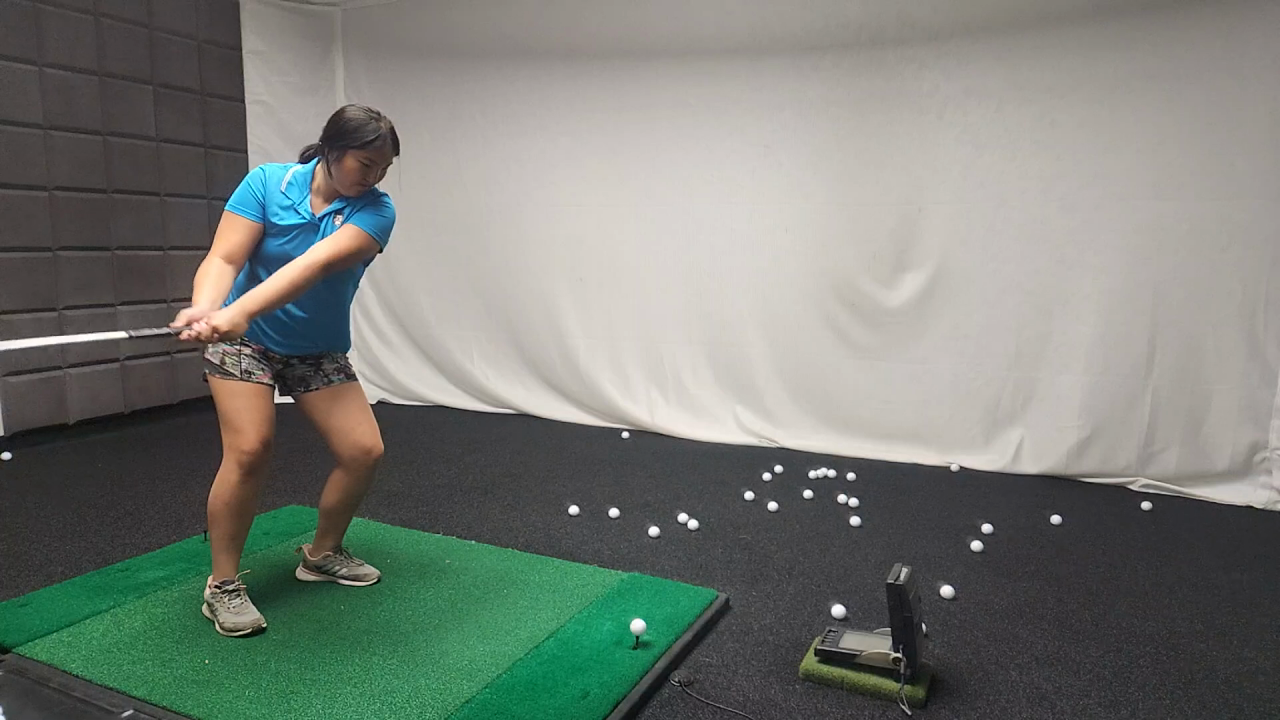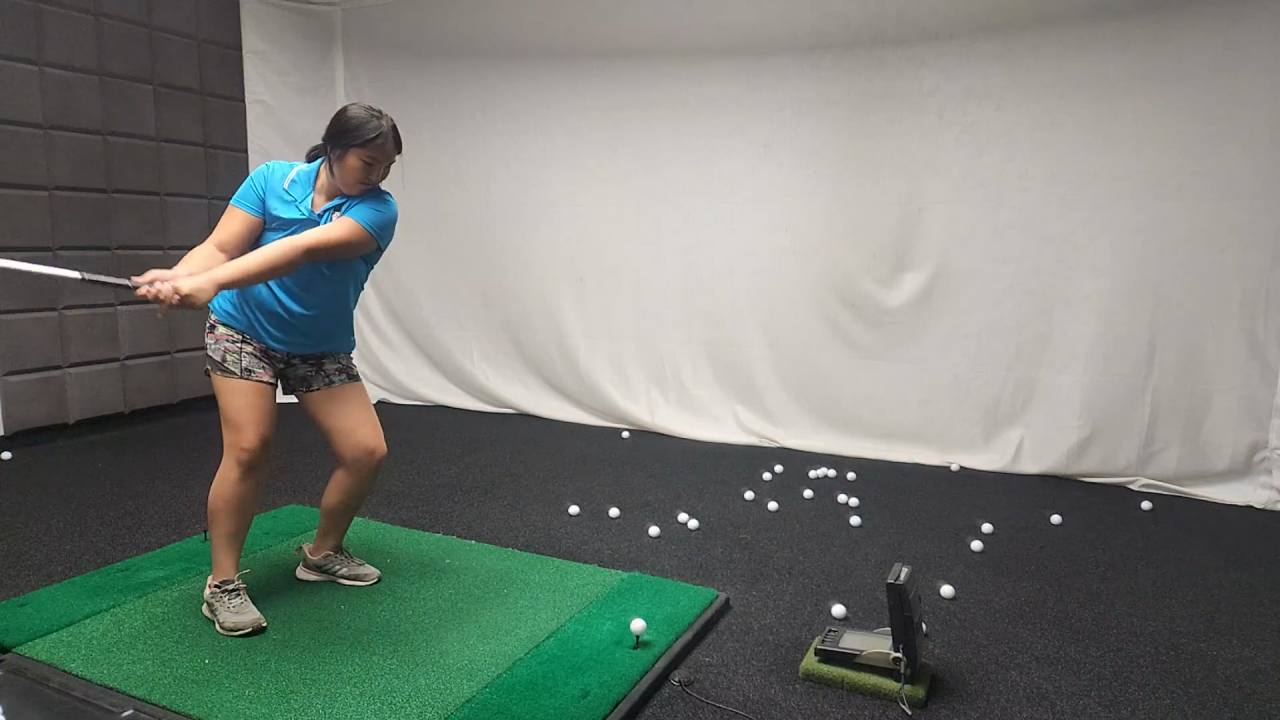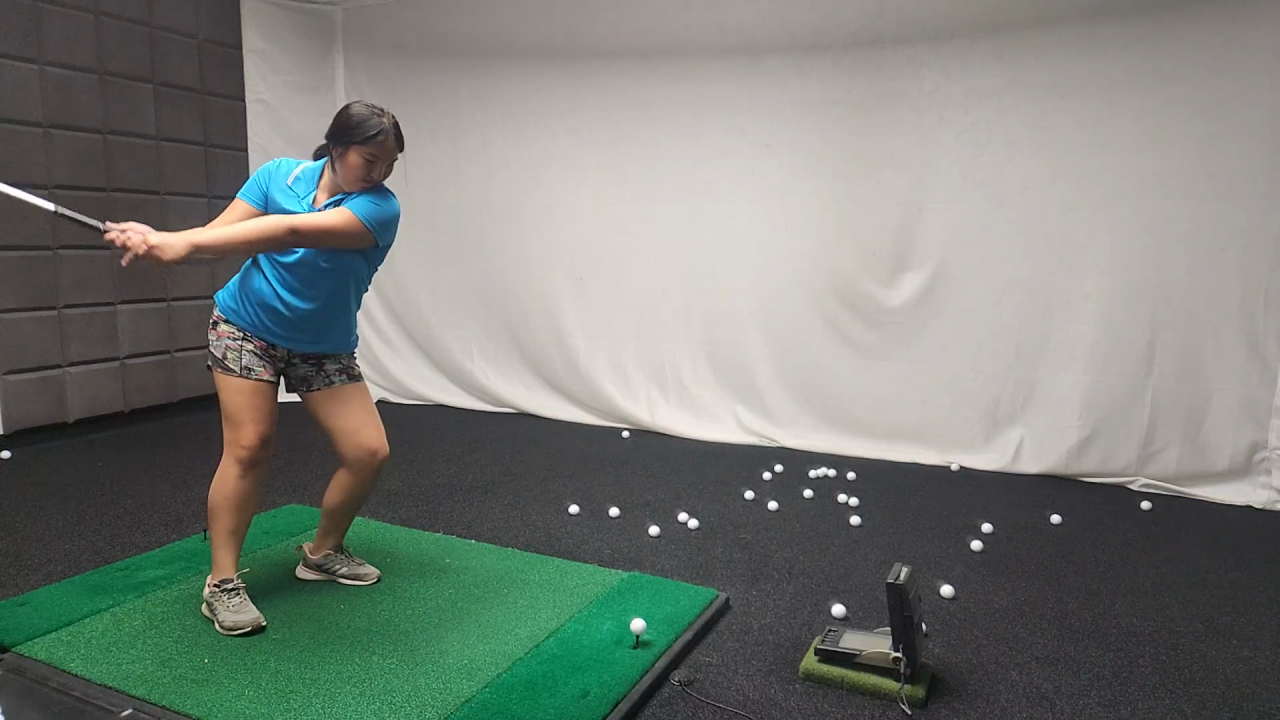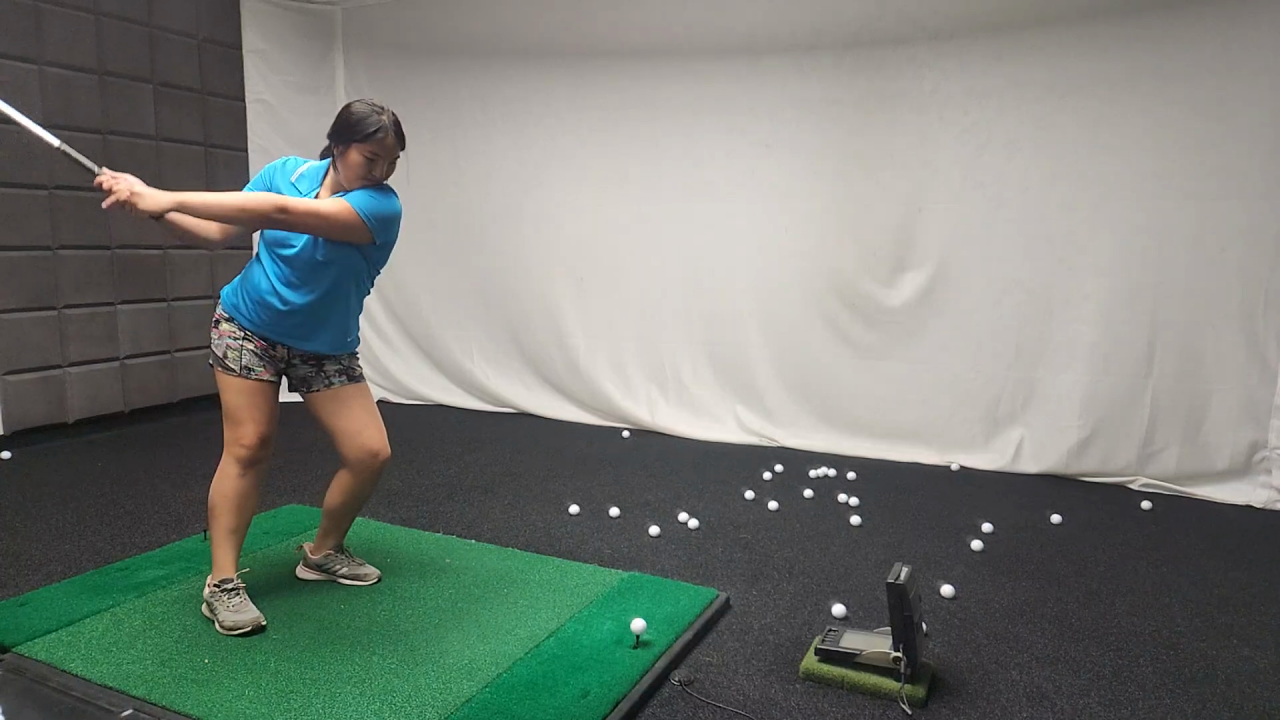
dt=0.4s
person 1, frame 1
left shoulder: (376, 211)
right shoulder: (266, 182)
left elbow: (316, 264)
right elbow: (224, 258)
left wrist: (237, 312)
right wrist: (204, 309)
left hip: (320, 349)
right hip: (244, 339)
left knee: (364, 450)
right knee: (248, 450)
left ankle: (321, 553)
right ankle: (222, 584)
person 1, frame 2
left shoulder: (378, 210)
right shoulder: (271, 178)
left elbow: (302, 250)
right elbow: (219, 246)
left wrist: (212, 283)
right wrist: (176, 275)
left hip: (323, 348)
right hip: (244, 329)
left knee: (367, 451)
right knee: (248, 448)
left ankle: (321, 553)
right ankle: (223, 583)
person 1, frame 3
left shoulder: (380, 209)
right shoulder: (279, 174)
left elbow: (289, 232)
right elbow: (218, 234)
left wrist: (182, 243)
right wrist: (158, 238)
left hip: (324, 347)
right hip: (246, 327)
left knee: (369, 452)
right knee: (248, 448)
left ankle: (322, 553)
right ankle: (221, 582)
person 1, frame 4
left shoulder: (382, 207)
right shoulder: (288, 170)
left elbow: (278, 211)
right elbow: (216, 230)
left wrist: (166, 198)
right wrist: (153, 204)
left hip: (326, 346)
right hip: (248, 326)
left knee: (370, 453)
right knee: (248, 447)
left ankle: (323, 552)
right ankle: (222, 583)
